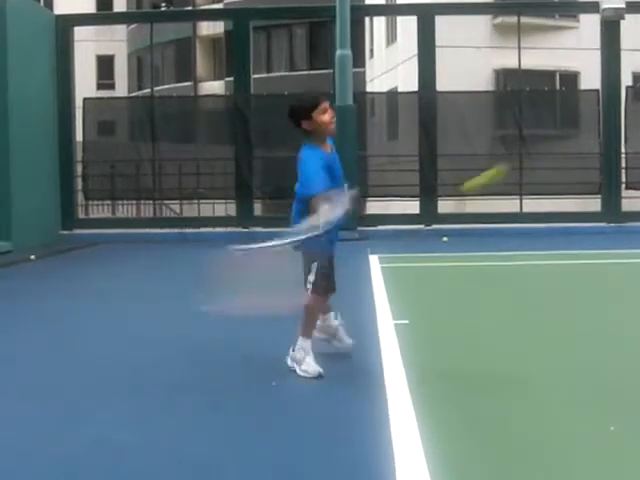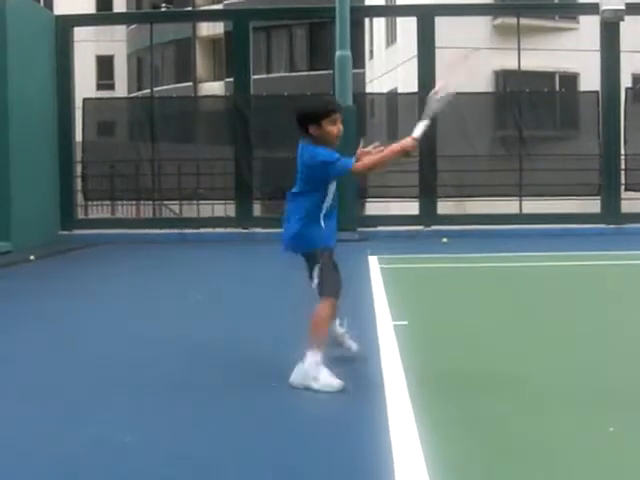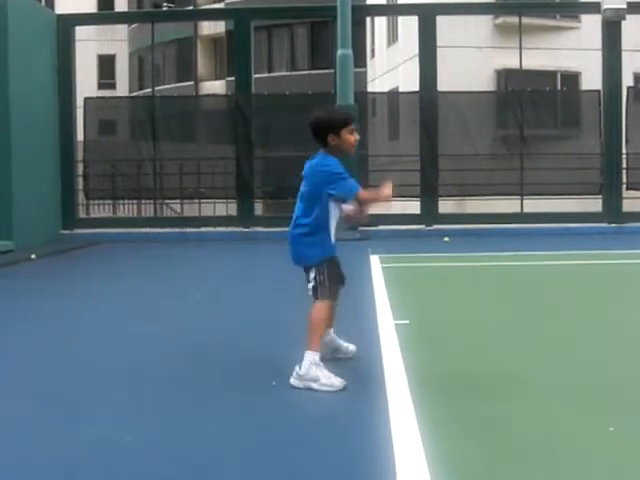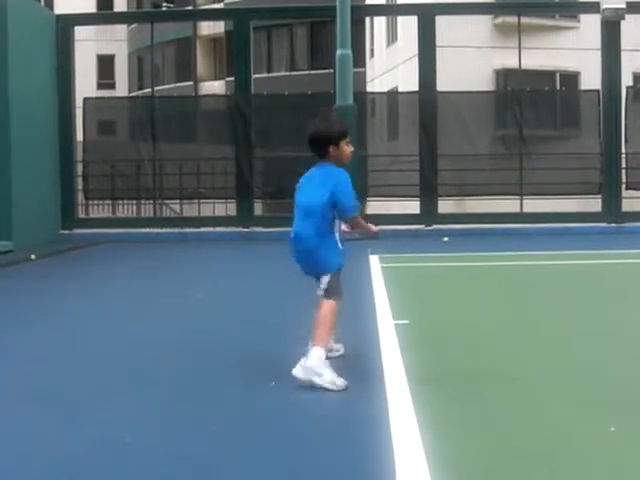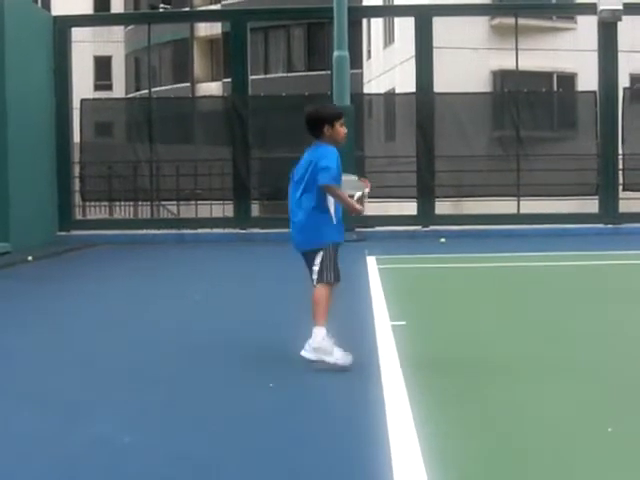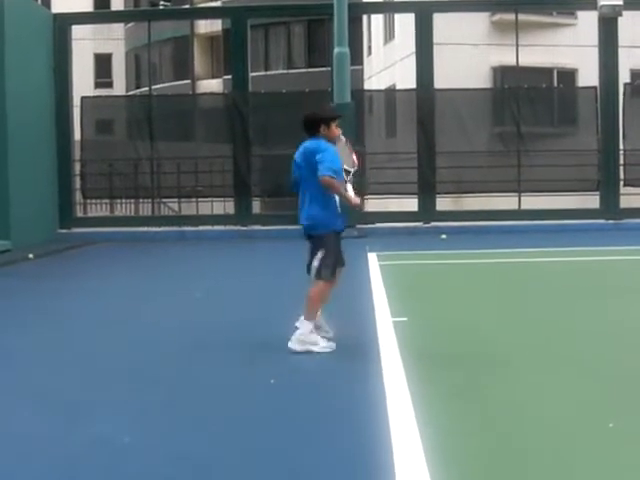
dt=0.2s
person 1, frame 1
left shoulder: (328, 145)
right shoulder: (310, 158)
right elbow: (317, 197)
right wrist: (321, 213)
left hip: (325, 230)
right hip: (314, 234)
left knee: (325, 285)
right knee: (320, 288)
left ankle: (326, 321)
right ankle: (301, 350)
person 1, frame 2
left shoulder: (312, 149)
right shoulder: (318, 158)
left elbow: (347, 166)
right elbow: (359, 169)
left wrist: (357, 155)
right wrist: (398, 148)
left hip: (315, 229)
right hip: (311, 233)
left knee: (333, 286)
right knee: (329, 294)
left ankle: (331, 329)
right ankle: (311, 365)
person 1, frame 3
left shoulder: (323, 162)
right shoulder: (329, 167)
right elbow: (361, 197)
left wrist: (350, 209)
right wrist: (383, 193)
left hip: (316, 239)
right hip: (313, 243)
left knee: (334, 287)
right knee: (324, 296)
left ankle: (325, 339)
right ankle: (308, 367)
person 1, frame 4
left shoulder: (308, 177)
right shoulder: (339, 177)
right elbow: (350, 216)
left wrist: (337, 223)
right wrist: (368, 228)
left hip: (306, 242)
right hip: (321, 246)
left knee: (330, 291)
right knee: (331, 297)
left ankle: (322, 342)
right ankle: (313, 362)
person 1, frame 5
left shoulder: (309, 155)
right shoulder: (328, 153)
left elbow: (299, 191)
right elbow: (327, 185)
right wrist: (352, 205)
left hip: (304, 227)
right hip: (321, 228)
left knee: (325, 280)
right knee: (325, 281)
left ankle: (319, 335)
right ankle: (319, 340)
person 1, frame 6
left shoulder: (304, 149)
right shoulder: (326, 149)
left elbow: (299, 180)
right elbow: (326, 178)
right wrist: (349, 197)
left hip: (314, 218)
right hip: (325, 220)
left knee: (333, 270)
right knee: (324, 276)
left ankle: (313, 318)
right ankle: (305, 333)
